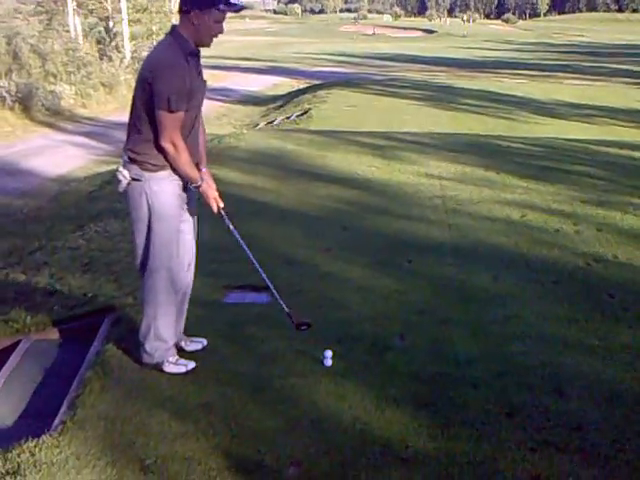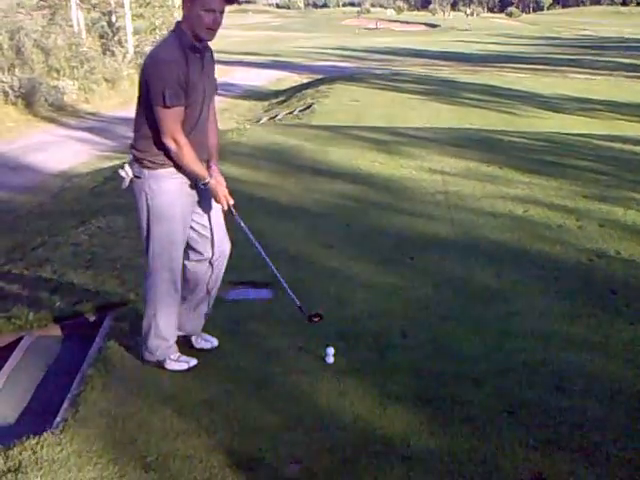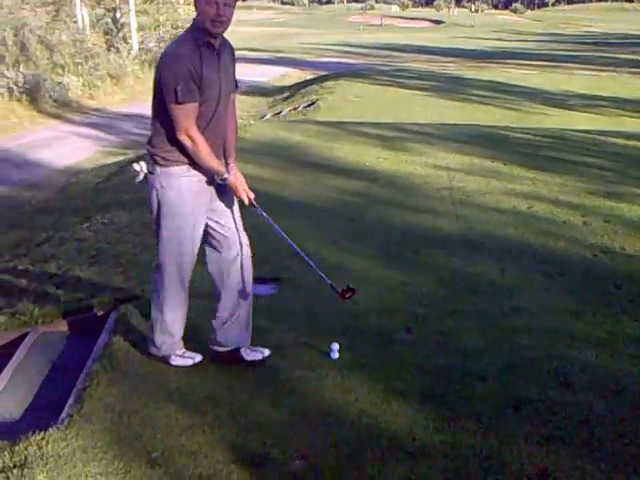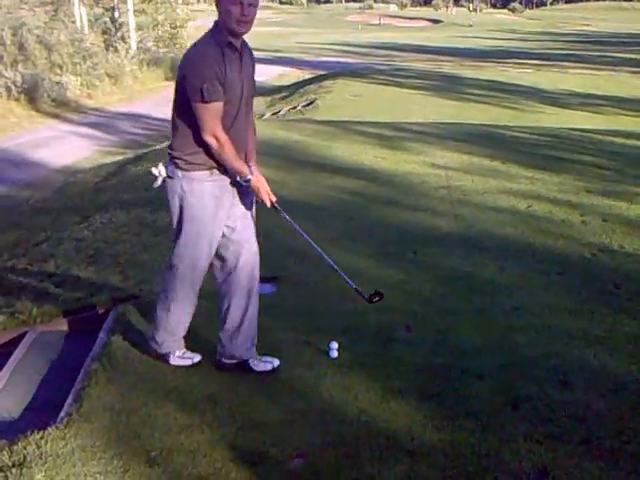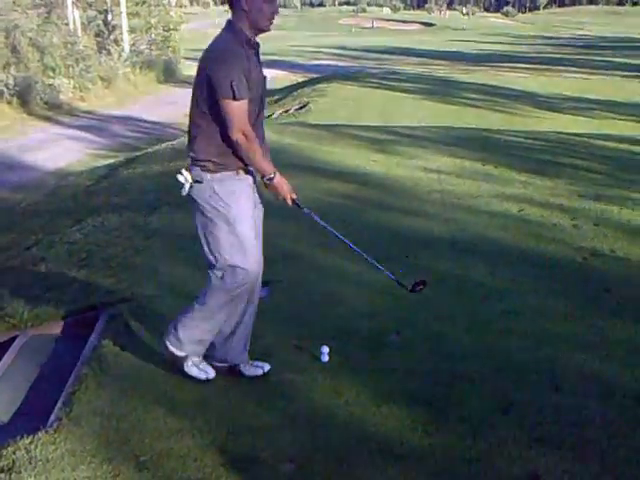
dt=0.2s
person 1, frame 1
left shoulder: (186, 54)
right shoulder: (169, 63)
right elbow: (169, 142)
left wrist: (204, 171)
right wrist: (200, 183)
left hip: (173, 174)
right hip: (154, 177)
left knee: (182, 259)
right knee: (163, 266)
left ankle: (172, 332)
right ankle: (158, 348)
person 1, frame 2
left shoulder: (204, 53)
right shoulder: (165, 60)
right elbow: (172, 138)
left wrist: (214, 168)
right wrist: (209, 179)
left hip: (192, 172)
right hip: (162, 176)
left knee: (214, 248)
right knee: (166, 266)
left ankle: (187, 324)
right ankle: (159, 346)
person 1, frame 3
left shoulder: (225, 51)
right shoulder: (178, 57)
right elbow: (187, 134)
left wrist: (232, 165)
right wrist: (227, 175)
left hip: (211, 171)
right hip: (177, 175)
left knee: (234, 252)
right knee: (176, 264)
left ankle: (229, 340)
right ankle: (166, 342)
person 1, frame 4
left shoulder: (245, 53)
right shoulder: (202, 57)
right elbow: (212, 134)
left wrist: (253, 167)
right wrist: (250, 177)
left hip: (230, 177)
right hip: (198, 179)
left knee: (244, 265)
right knee: (189, 266)
left ankle: (236, 351)
right ankle: (167, 341)
person 1, frame 5
left shoulder: (249, 49)
right shoulder: (226, 54)
right elbow: (239, 133)
left wrist: (267, 171)
right wrist: (273, 176)
left hip: (242, 176)
right hip: (219, 179)
left knee: (250, 268)
right knee: (240, 269)
left ankle: (229, 353)
right ankle: (186, 340)
